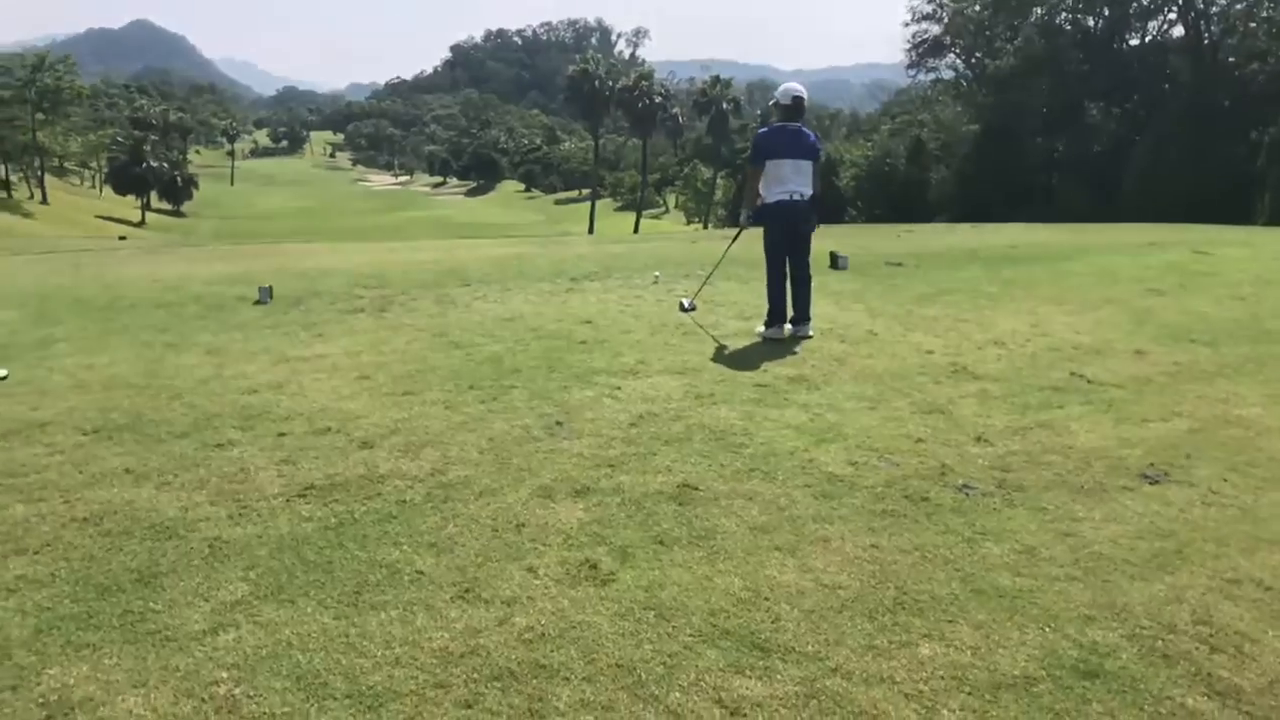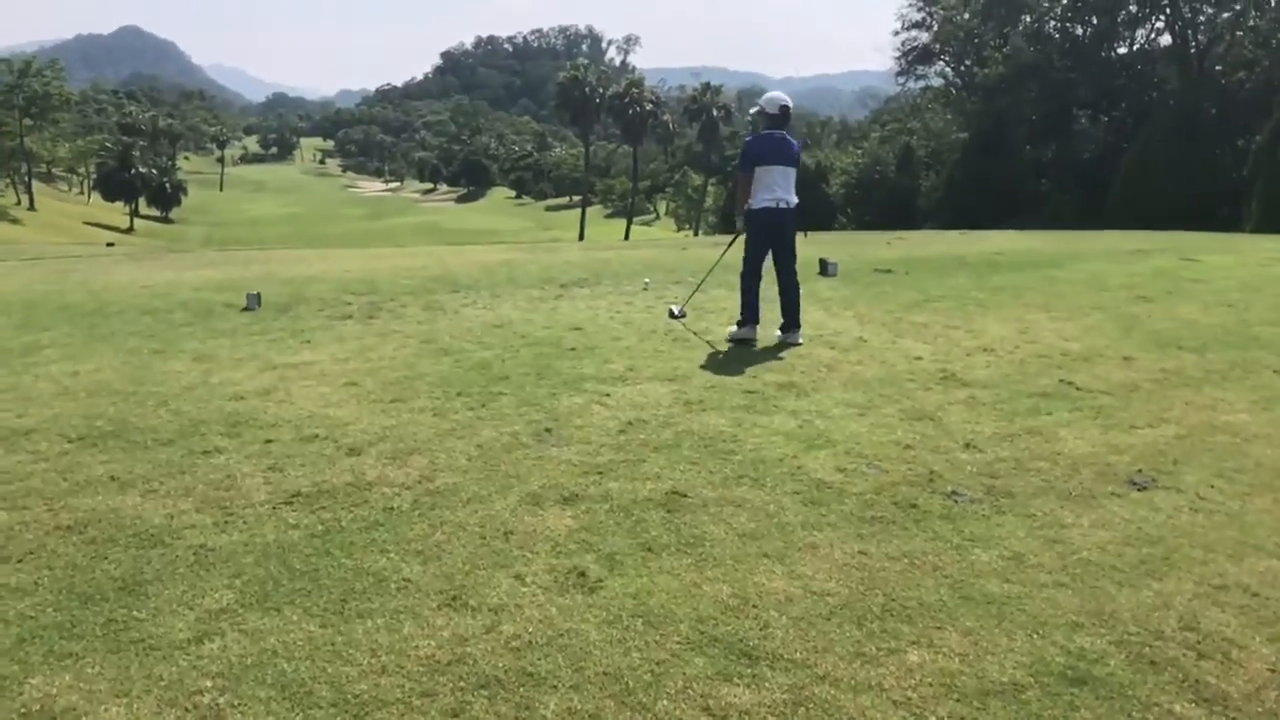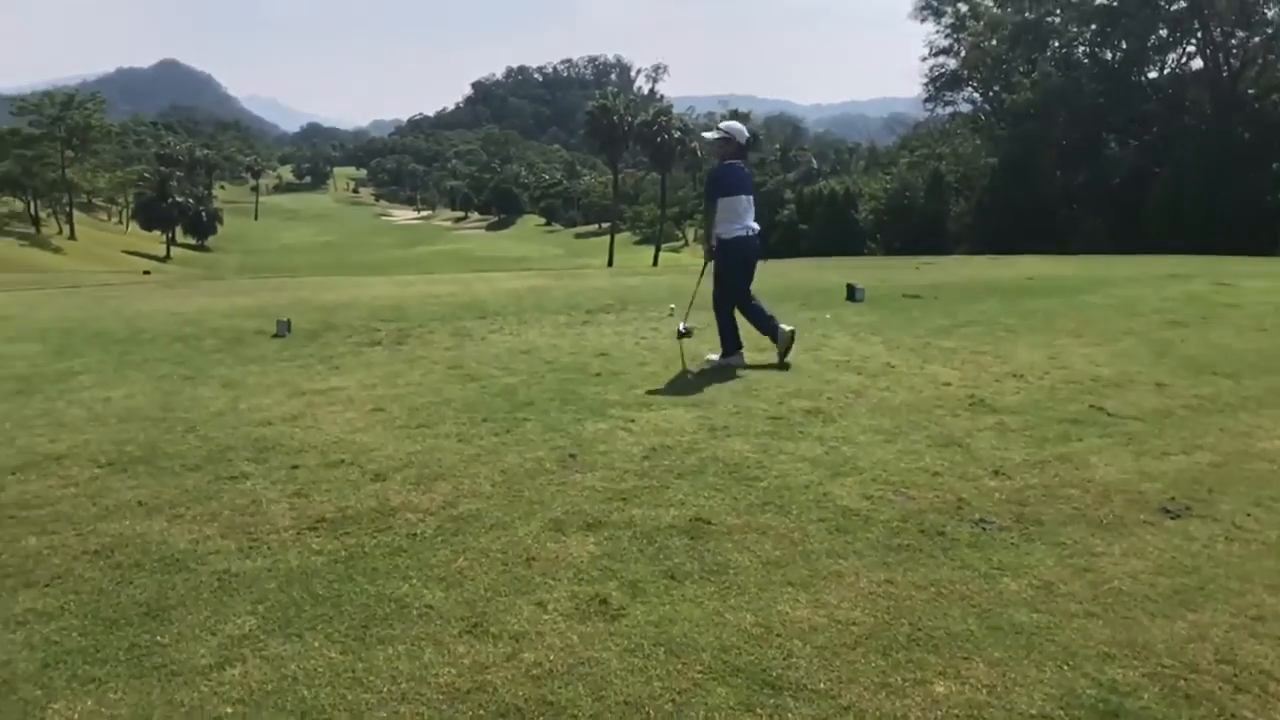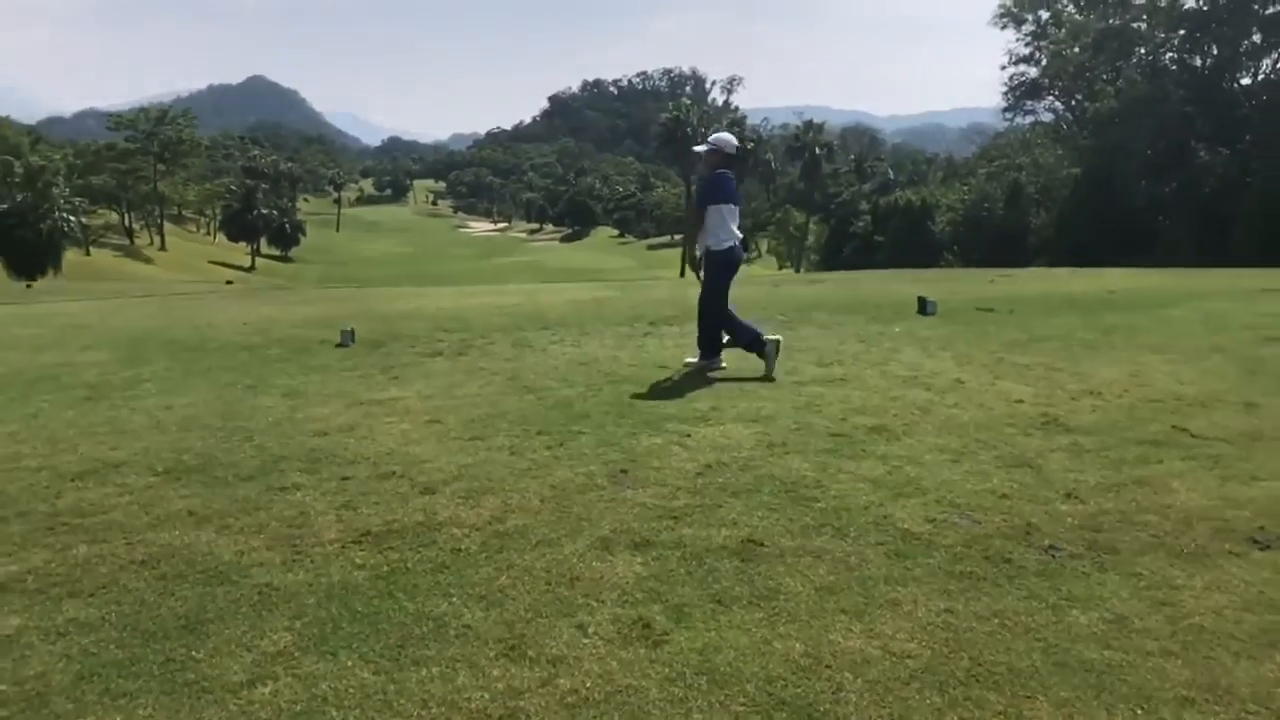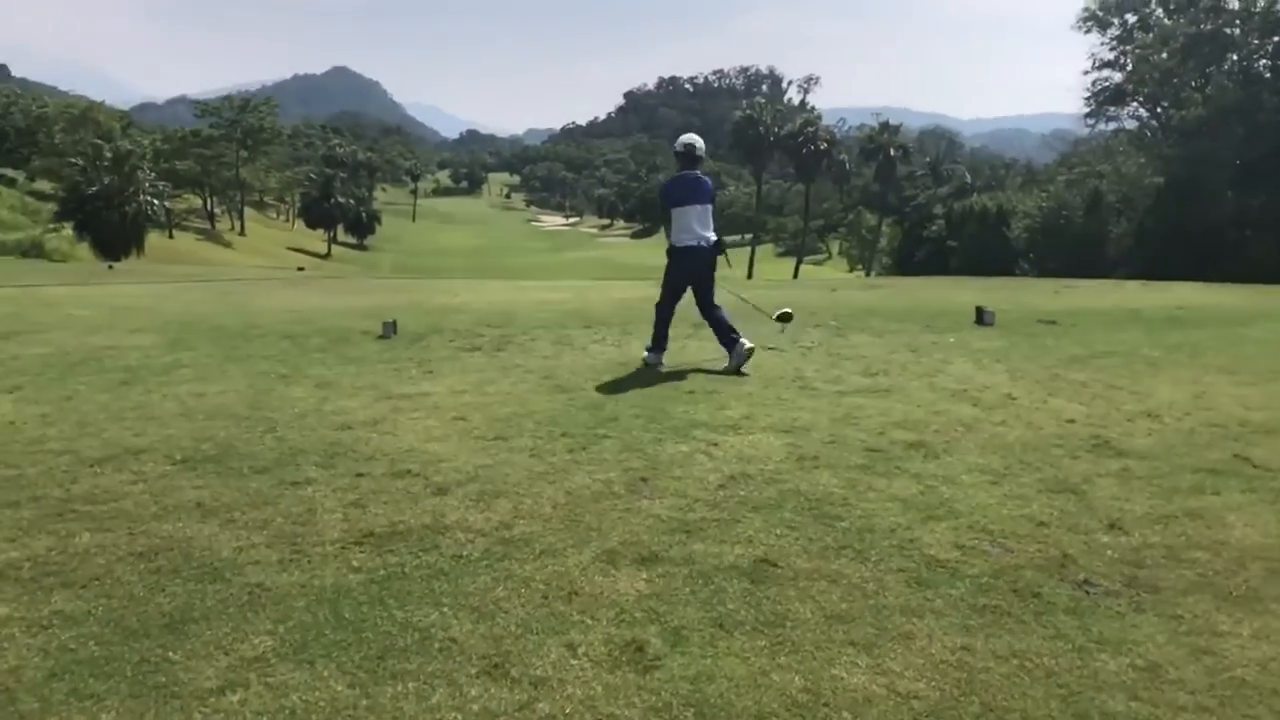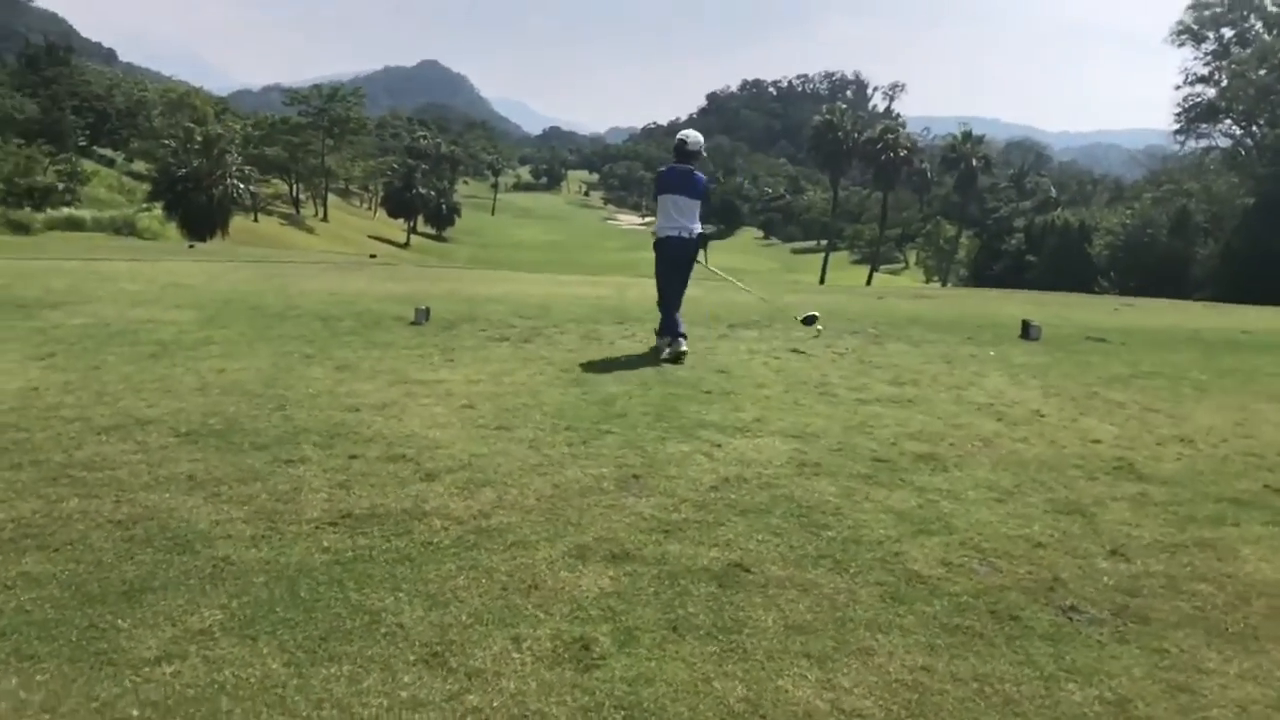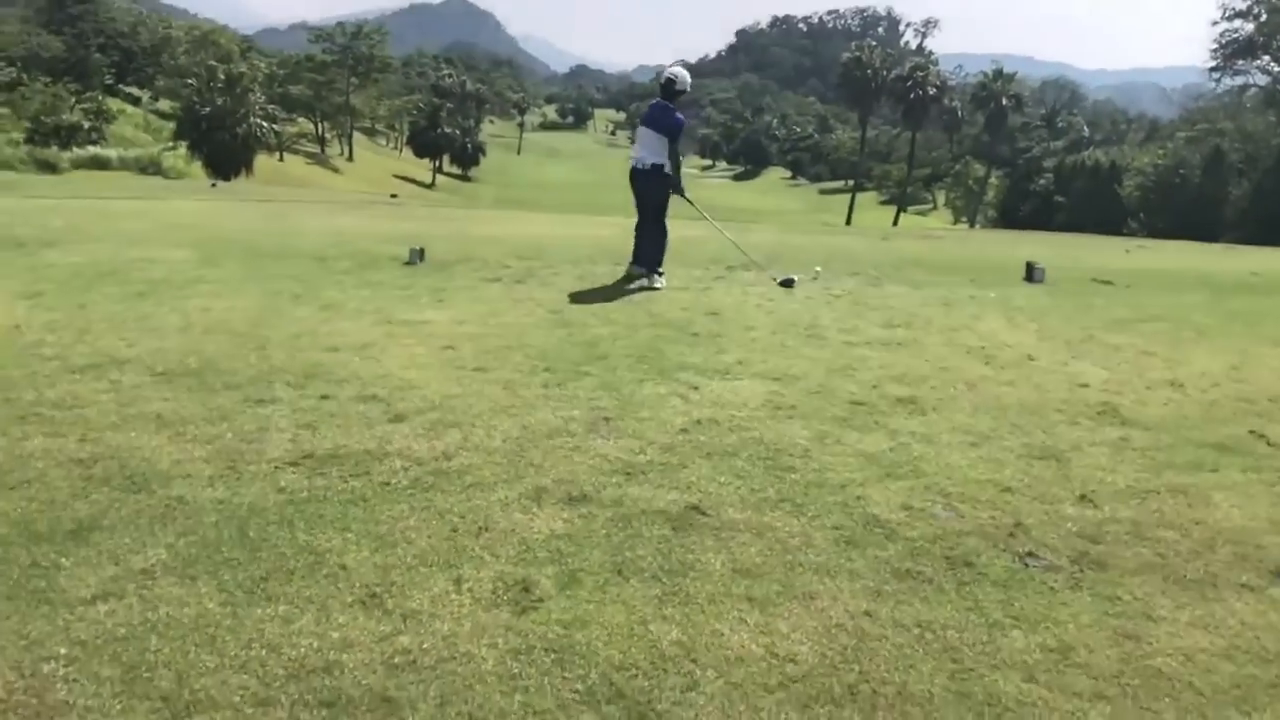
dt=0.5s
person 1, frame 1
left shoulder: (765, 137)
right shoulder: (811, 139)
left elbow: (753, 178)
right elbow: (816, 180)
left wrist: (746, 209)
right wrist: (813, 212)
left hip: (775, 208)
right hip: (802, 207)
left knee: (776, 268)
right knee: (800, 266)
left ankle: (776, 324)
right ankle: (802, 323)
person 1, frame 2
left shoulder: (753, 144)
right shoulder: (793, 147)
left elbow: (744, 184)
left wrist: (741, 214)
left hip: (761, 213)
right hip: (787, 213)
left knee: (751, 271)
right knee: (787, 273)
left ankle: (748, 325)
right ankle: (791, 329)
person 1, frame 3
left shoulder: (719, 174)
right shoulder: (744, 173)
left elbow: (710, 215)
left wrist: (708, 244)
right wrist: (716, 241)
left hip: (732, 244)
right hip: (750, 240)
left knee: (723, 299)
right knee: (742, 296)
left ankle: (732, 353)
right ankle: (779, 330)
person 1, frame 4
left shoulder: (710, 182)
right shoulder: (730, 182)
left elbow: (697, 220)
left wrist: (691, 250)
right wrist: (701, 249)
left hip: (719, 254)
right hip: (729, 250)
left knee: (717, 310)
right knee: (709, 305)
left ankle: (763, 343)
right ankle: (710, 356)
person 1, frame 5
left shoulder: (669, 187)
right shoulder: (707, 185)
left elbow: (668, 222)
right elbow: (707, 216)
left hip: (682, 251)
right hip: (707, 249)
left knee: (667, 304)
right knee: (708, 304)
left ankle: (656, 352)
right ankle: (736, 343)
person 1, frame 6
left shoulder: (662, 176)
right shoulder: (701, 181)
left elbow: (659, 207)
right elbow: (700, 213)
left hip: (667, 241)
right hip: (690, 241)
left knee: (667, 294)
right knee: (676, 292)
left ankle: (677, 338)
right ankle: (667, 335)
person 1, frame 7
left shoulder: (652, 109)
right shoulder: (675, 119)
right elbow: (673, 155)
left wrist: (671, 178)
right wrist: (676, 182)
left hip: (638, 171)
right hip: (656, 174)
left knee: (645, 220)
right knee: (657, 225)
left ankle: (638, 265)
right ankle: (654, 273)
